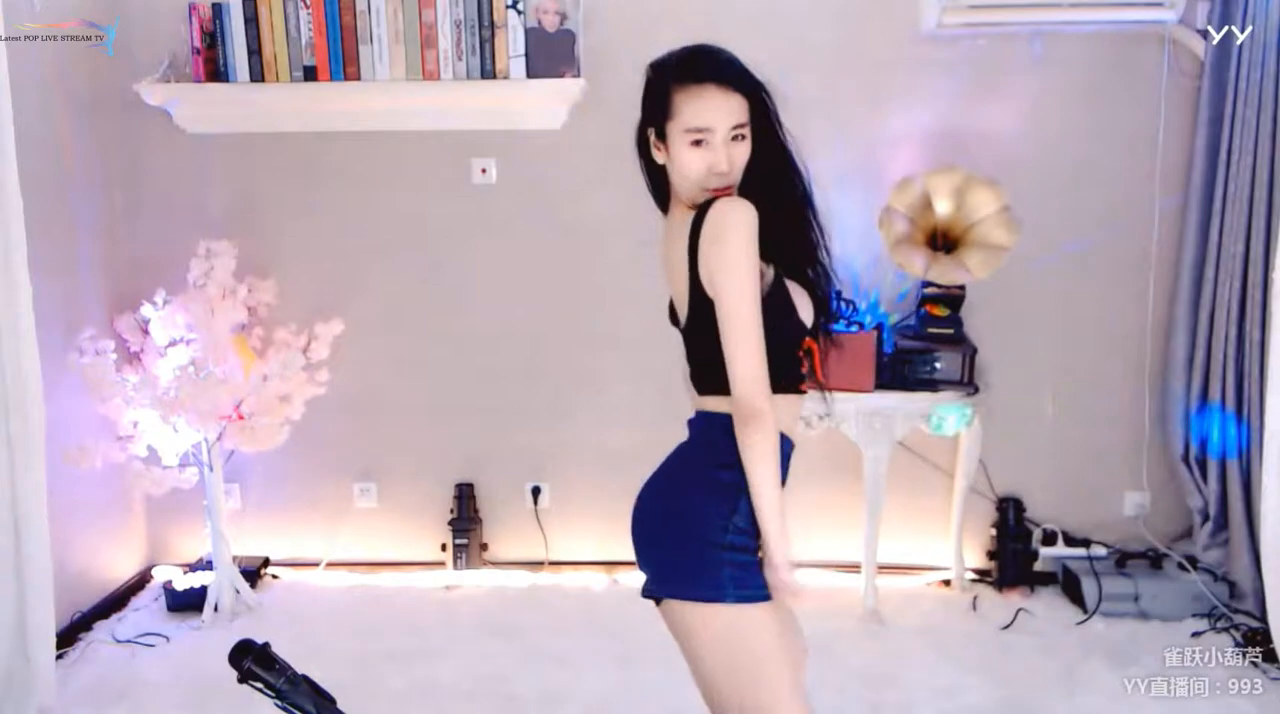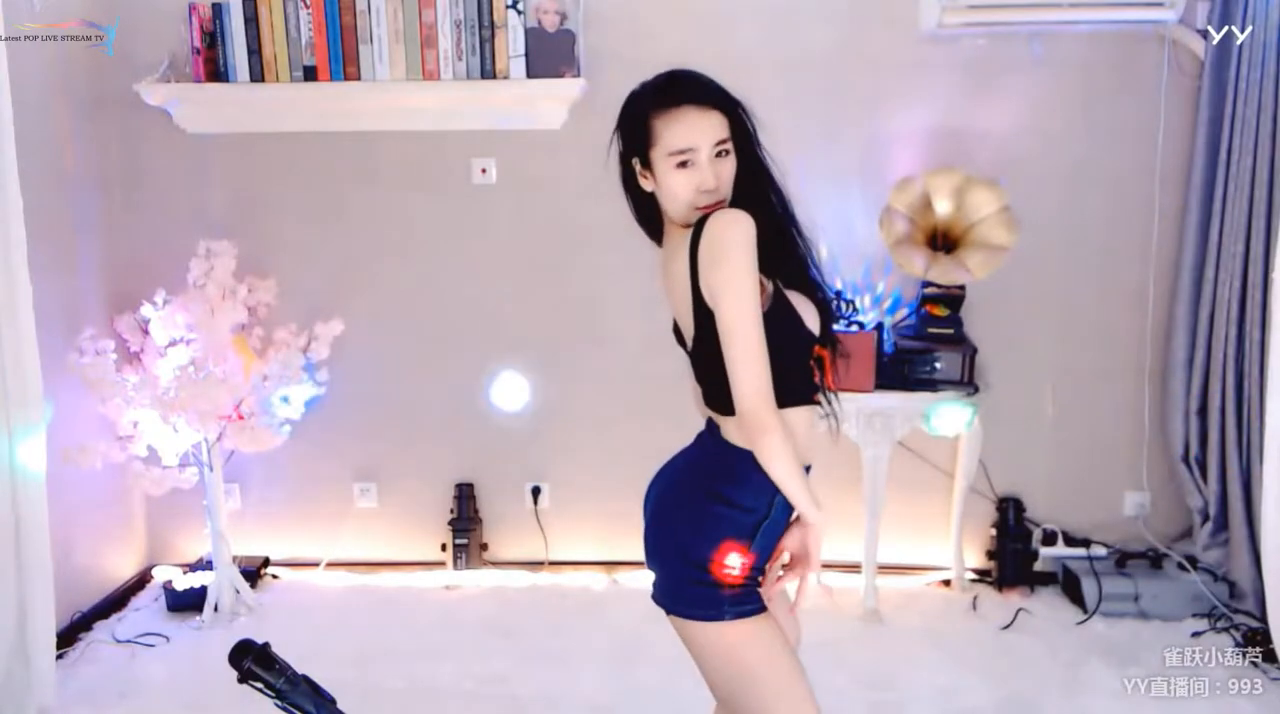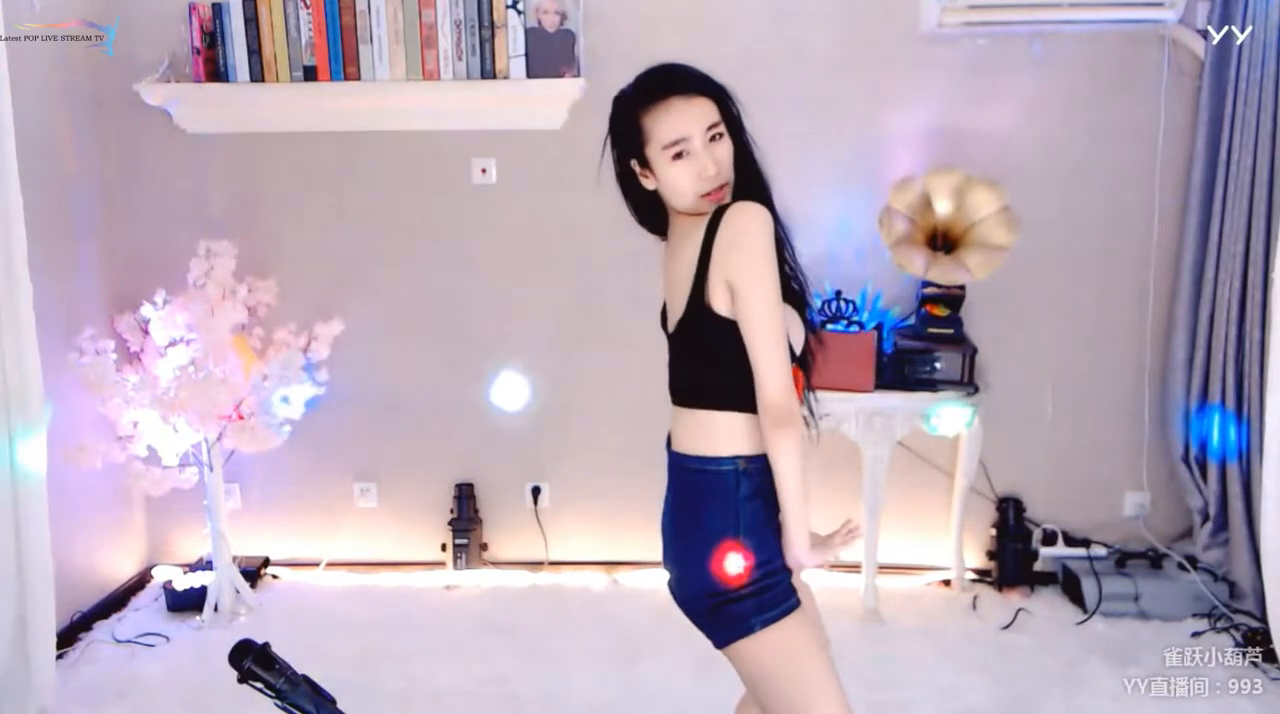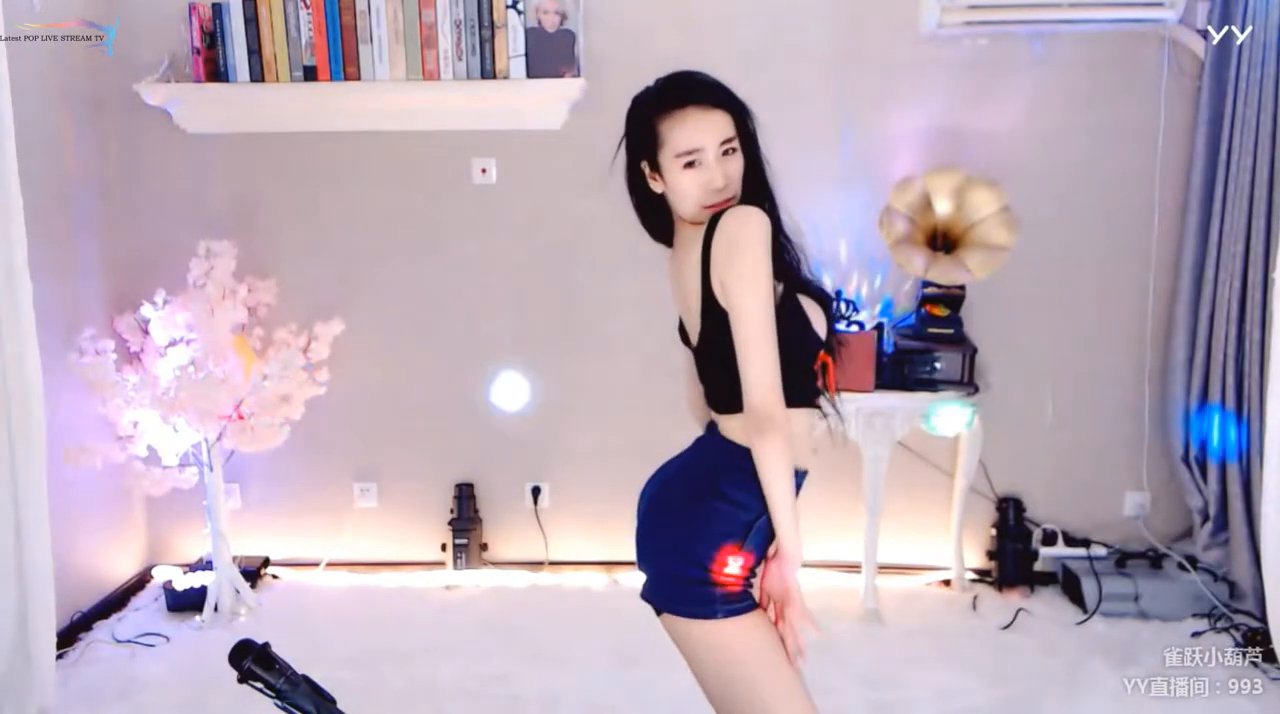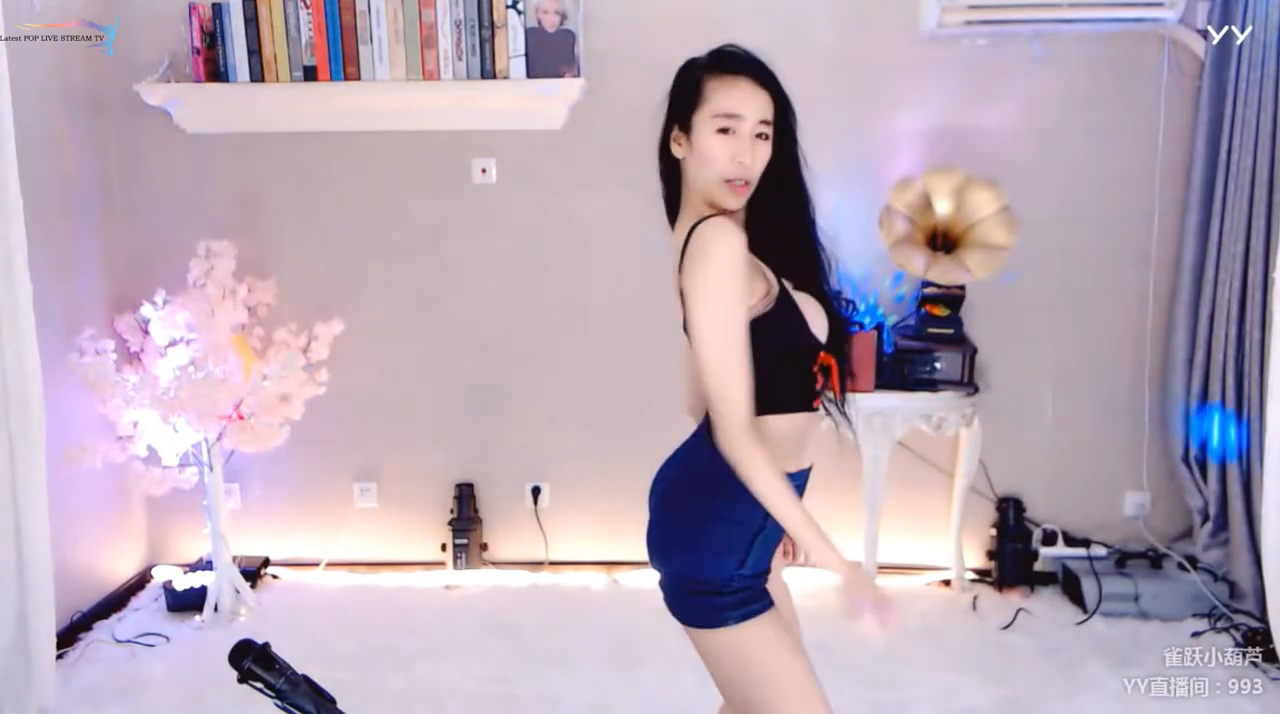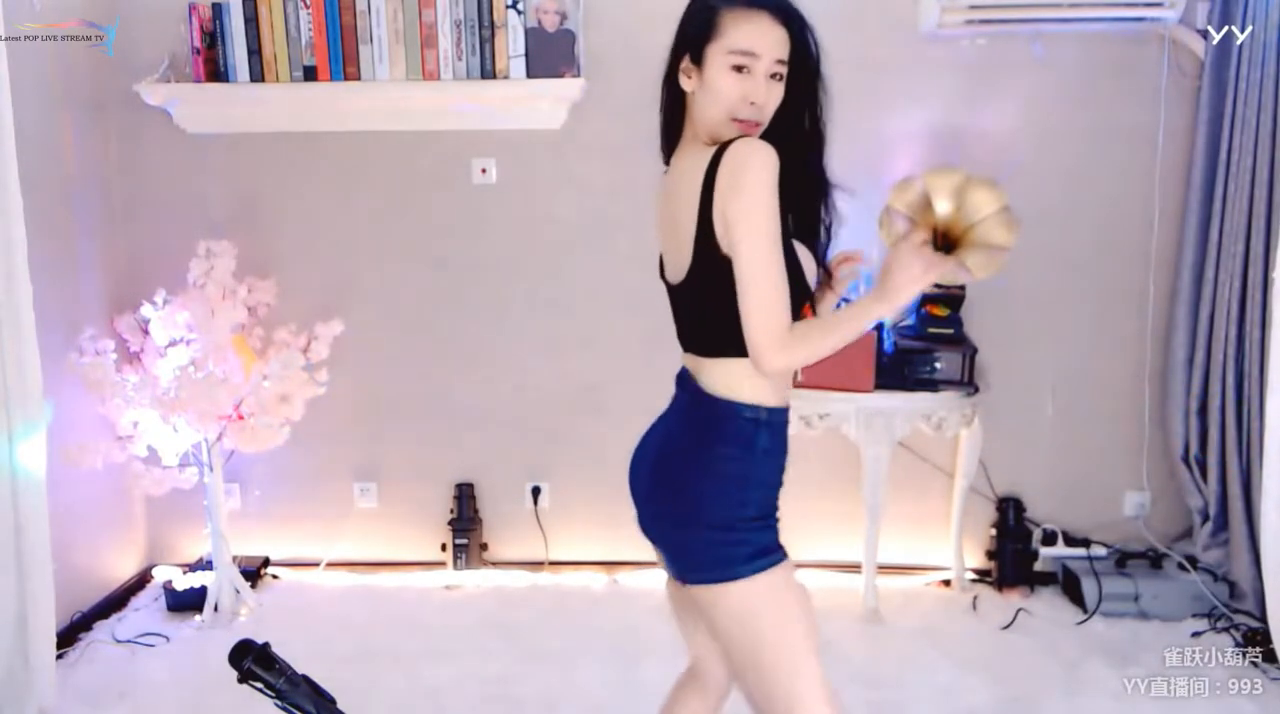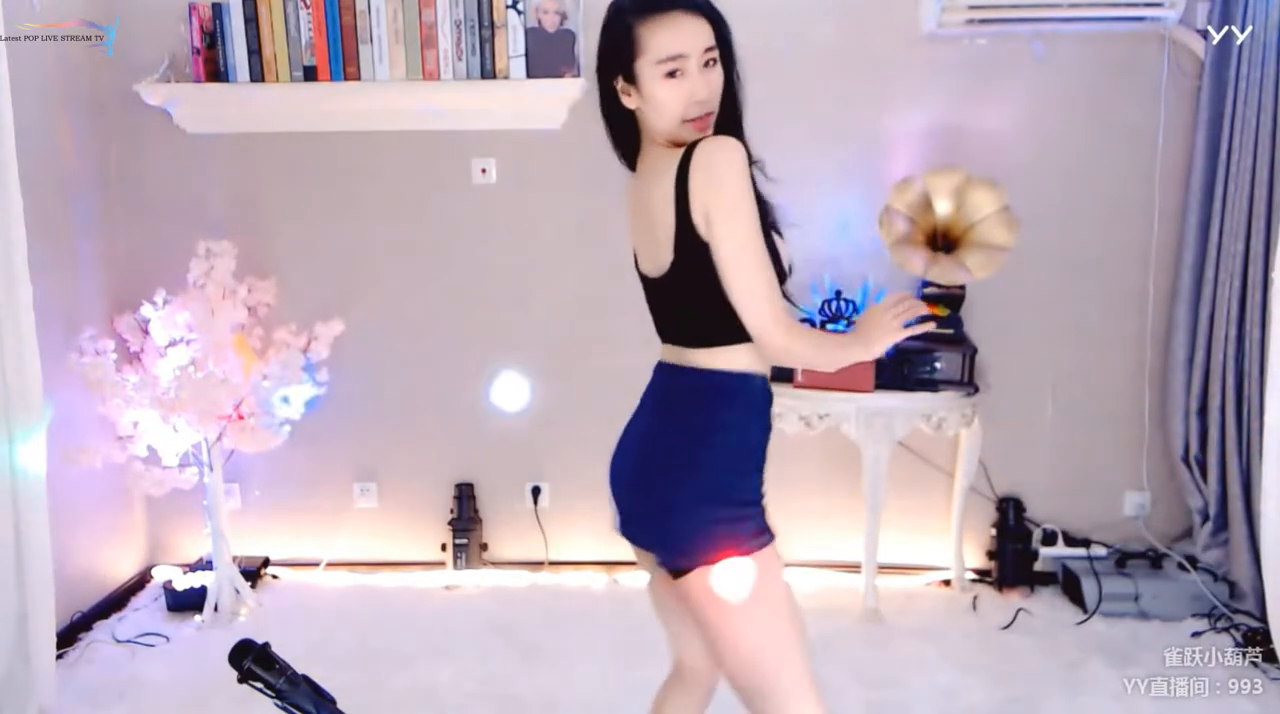
dt=0.7s
person 1, frame 1
left shoulder: (685, 219)
right shoulder: (733, 216)
right elbow: (751, 402)
right wrist: (777, 538)
left hip: (697, 498)
right hip: (711, 514)
left knee: (778, 659)
person 1, frame 2
left shoulder: (681, 244)
right shoulder: (730, 229)
right elbow: (757, 415)
right wrist: (811, 515)
left hip: (706, 498)
right hip: (715, 526)
left knee: (777, 646)
person 1, frame 3
left shoulder: (685, 238)
right shoulder: (744, 222)
right elbow: (777, 405)
right wrist: (798, 536)
left hip: (714, 498)
right hip: (730, 511)
person 1, frame 4
left shoulder: (690, 249)
right shoulder: (744, 226)
right elbow: (766, 412)
right wrist: (789, 549)
left hip: (700, 503)
right hip: (708, 529)
person 1, frame 5
left shoulder: (717, 236)
right shoulder: (720, 241)
right elbow: (737, 433)
right wrist: (827, 553)
left hip: (719, 509)
right hip: (716, 531)
person 1, frame 6
left shoulder: (681, 172)
right shoulder: (750, 161)
right elbow: (773, 350)
left wrist: (826, 288)
right wrist: (886, 297)
left hip: (678, 456)
right hip: (719, 477)
person 1, frame 7
left shoulder: (646, 178)
right shoulder: (718, 158)
right elbow: (771, 336)
left wrist: (829, 338)
right wrist: (859, 342)
left hip: (653, 452)
right hip: (705, 467)
